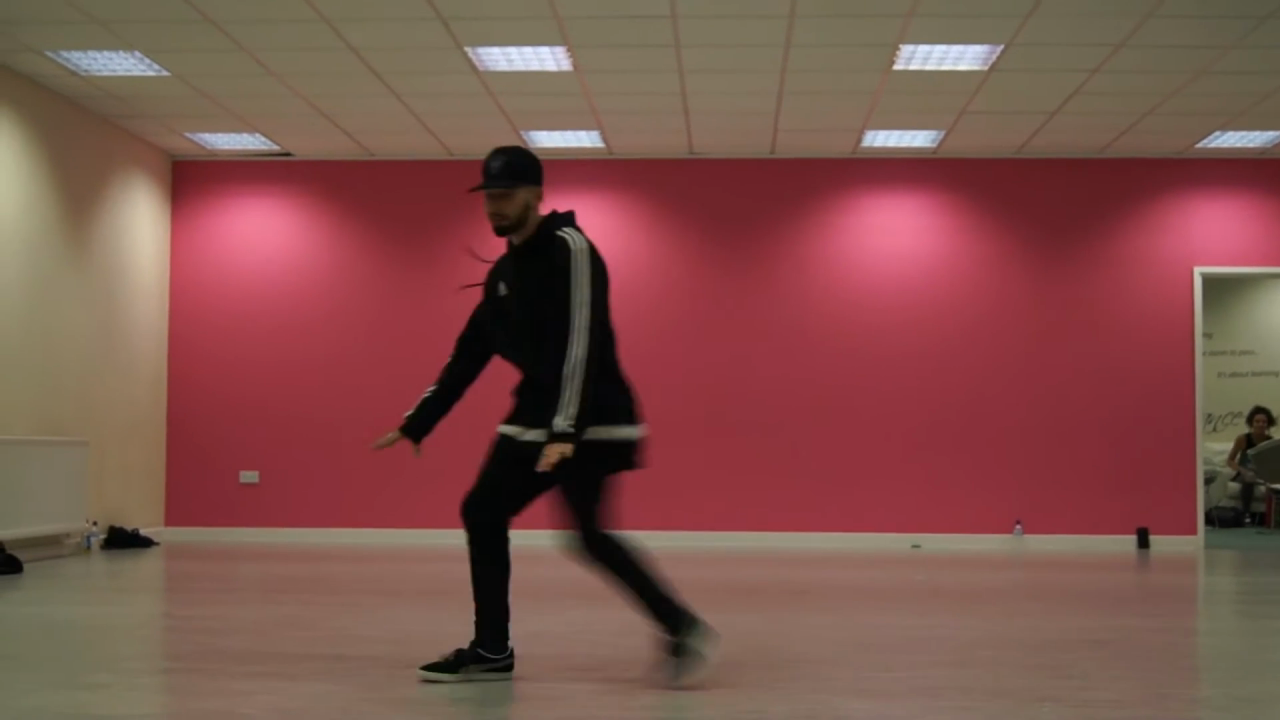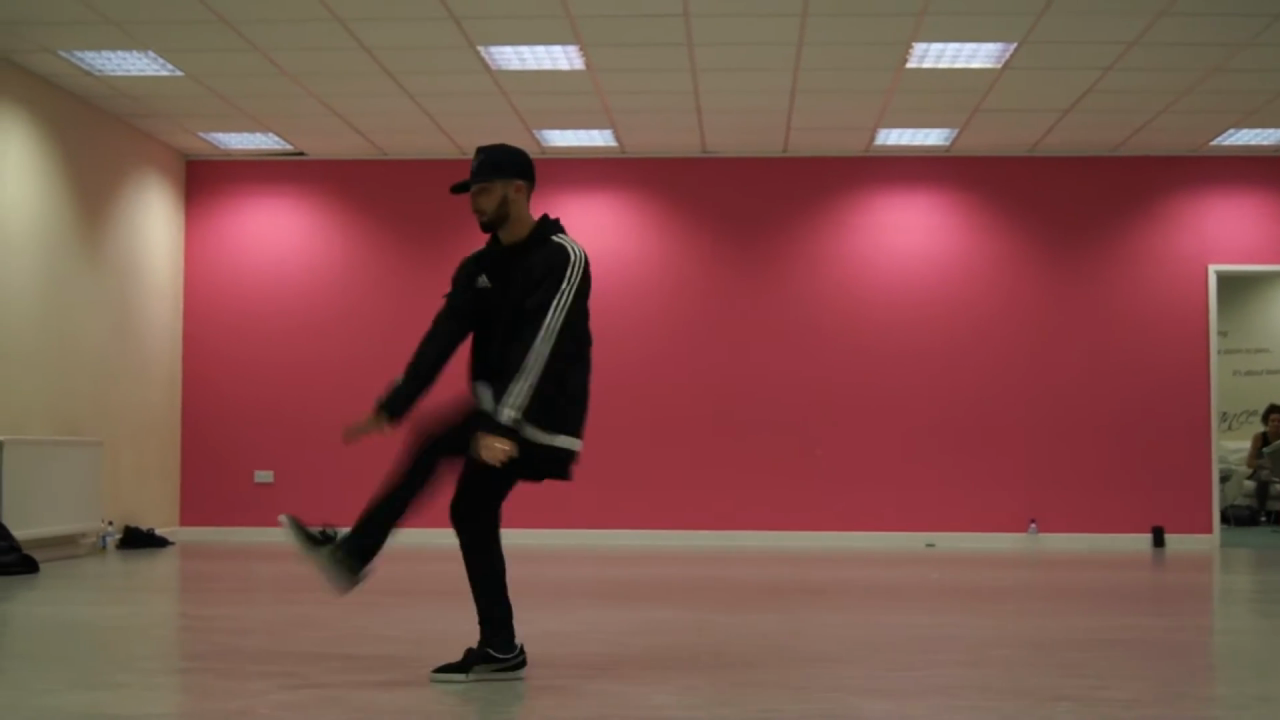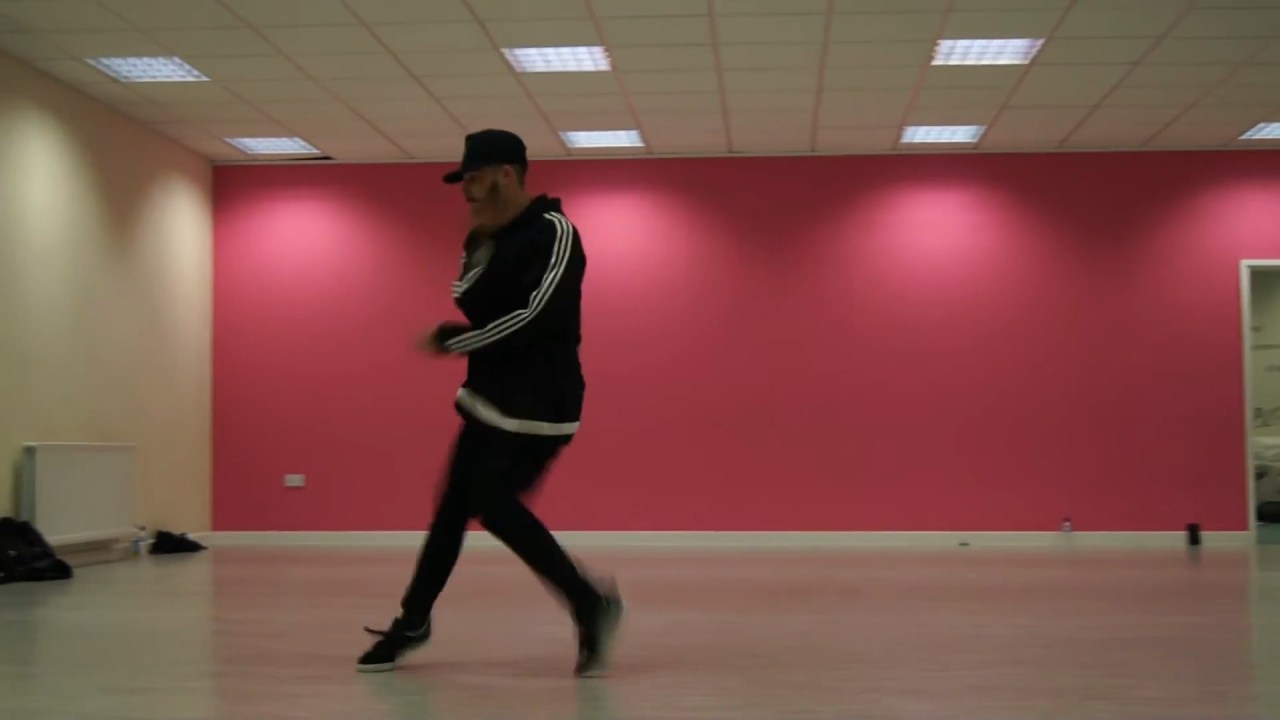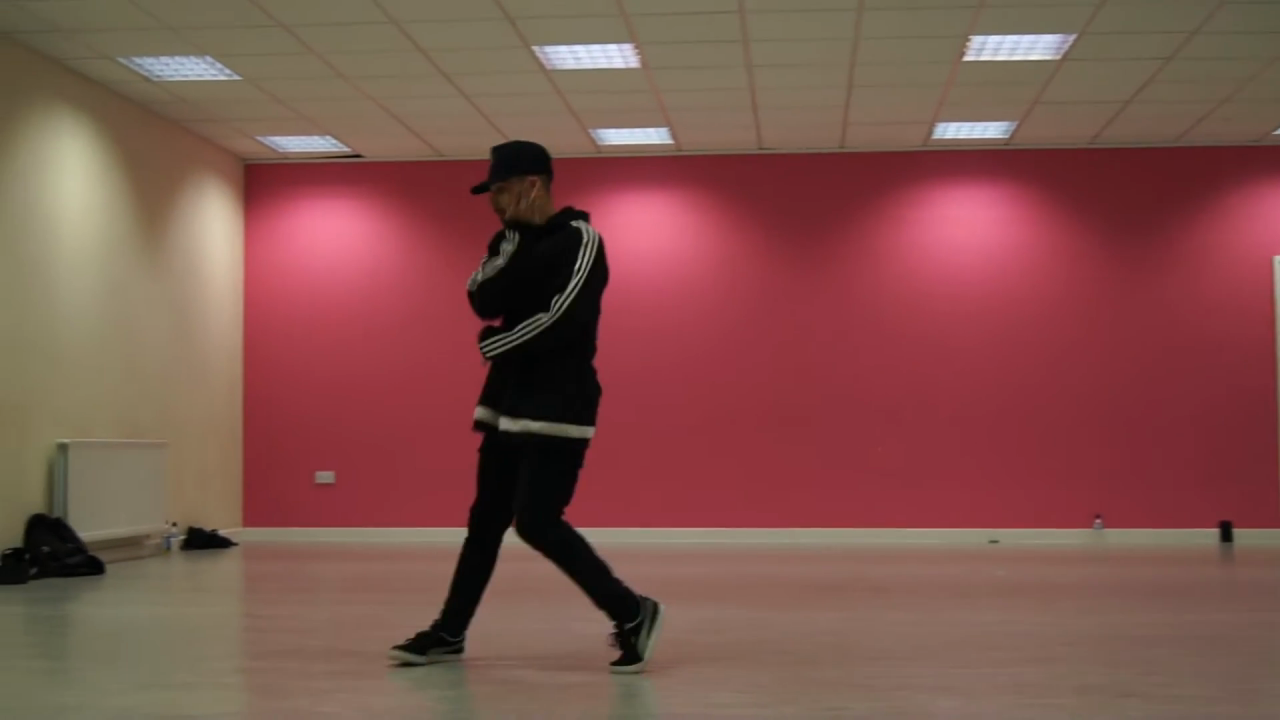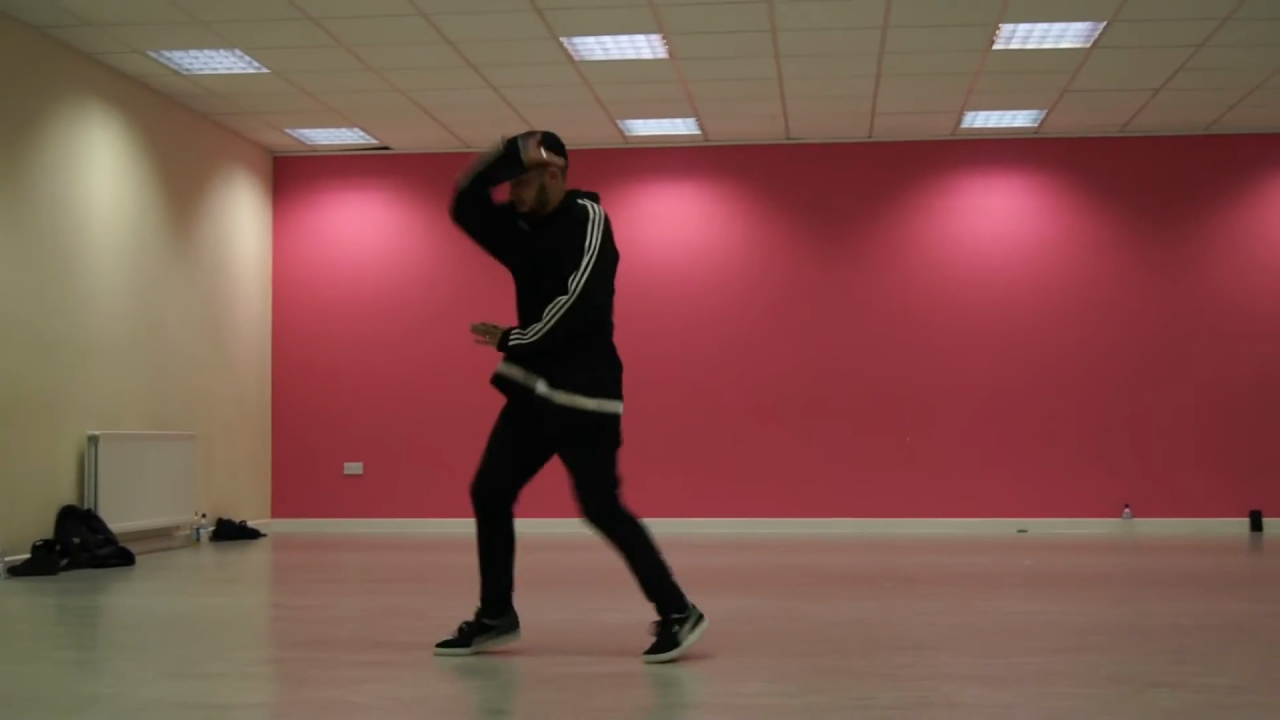
dt=0.2s
person 1, frame 1
left shoulder: (570, 248)
right shoulder: (502, 273)
left elbow: (578, 347)
right elbow: (470, 355)
left wrist: (564, 433)
right wrist: (415, 424)
left hip: (592, 421)
right hip: (534, 419)
left knee: (588, 535)
right knee: (480, 514)
left ankle: (682, 629)
right ankle: (491, 648)
person 1, frame 2
left shoulder: (562, 256)
right shoulder: (477, 267)
left elbow: (544, 345)
right elbow: (440, 343)
left wrist: (502, 427)
right wrist: (388, 408)
left hip: (545, 413)
right hip: (499, 407)
left knee: (433, 445)
right knee: (470, 513)
left ankle: (351, 555)
right ankle: (499, 647)
person 1, frame 3
left shoulder: (556, 232)
right shoulder: (484, 239)
left elbow: (531, 316)
right elbow: (467, 302)
left wrist: (454, 342)
right wrist: (485, 254)
left hip: (538, 399)
right hip: (497, 394)
left knee: (501, 513)
right knee: (454, 508)
left ankle: (592, 605)
right ankle: (411, 624)
person 1, frame 4
left shoulder: (579, 239)
right shoulder: (507, 243)
left elbow: (557, 321)
right elbow: (481, 302)
left wrist: (489, 348)
right wrist: (518, 234)
left hip: (557, 410)
right hip: (508, 408)
left knee: (536, 523)
right knee: (486, 521)
left ankle: (633, 614)
right ankle: (449, 632)
person 1, frame 5
left shoulder: (587, 218)
right shoulder: (520, 225)
left elbow: (576, 304)
right elbow: (463, 208)
left wrist: (509, 341)
right wrist: (512, 153)
left hip: (583, 390)
right hip: (534, 387)
left knee: (600, 505)
right knee: (488, 492)
left ankle: (677, 612)
right ankle: (496, 614)
